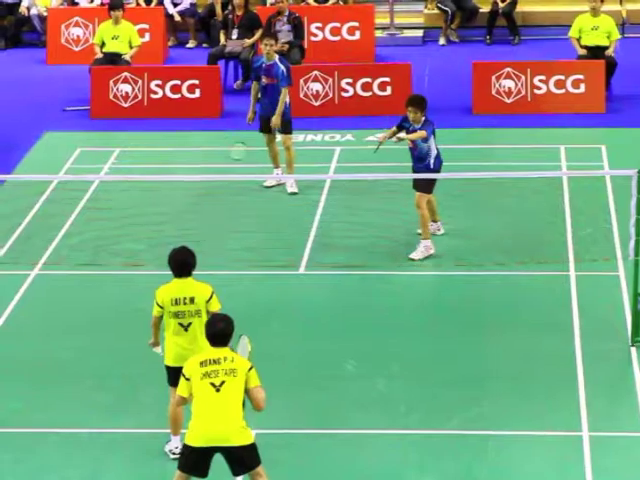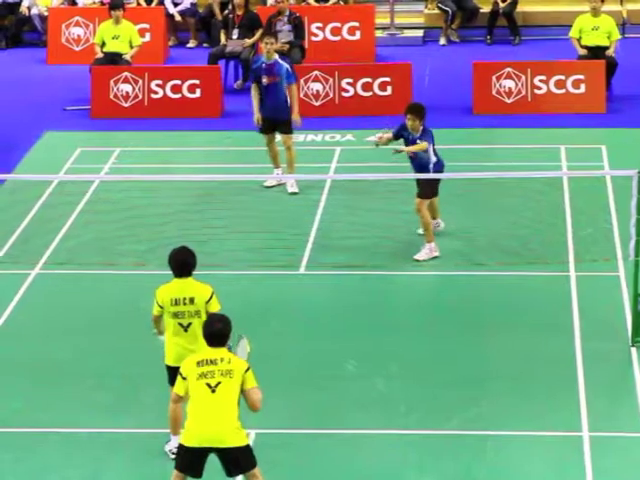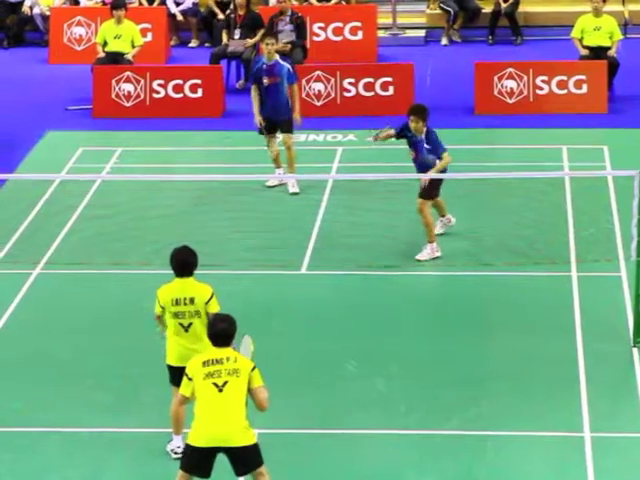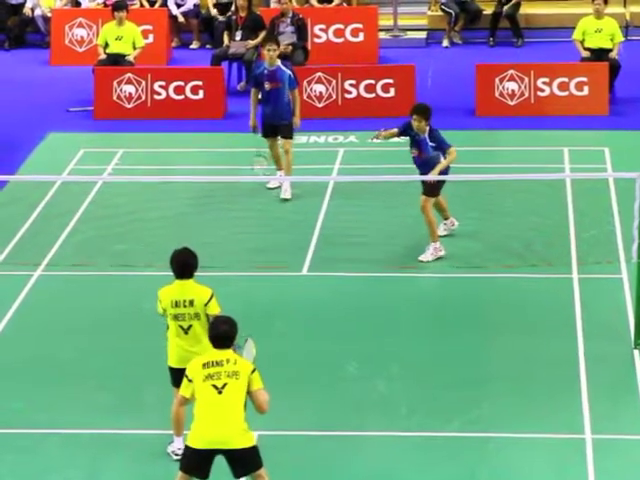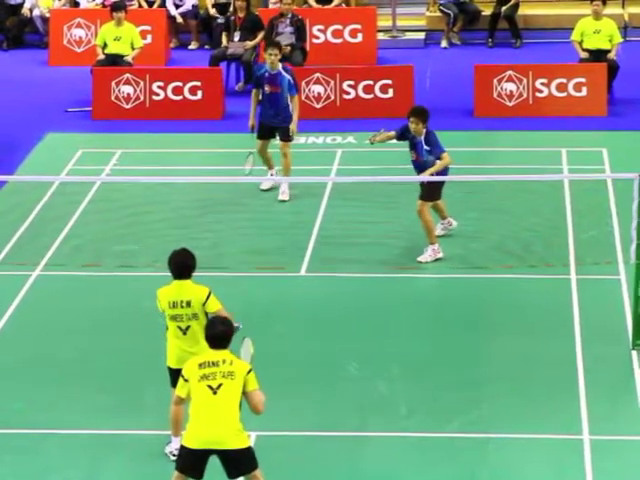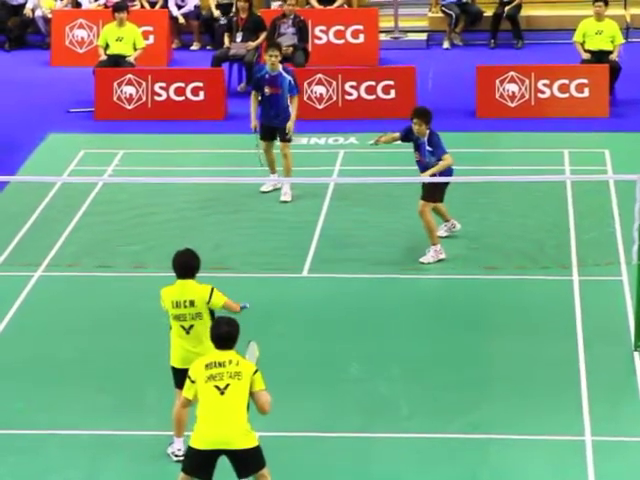
dt=0.3s
person 1, frame 1
left shoulder: (162, 292)
right shoulder: (205, 290)
left elbow: (155, 321)
left wrist: (155, 339)
left hip: (174, 355)
right hip: (202, 353)
left knee: (176, 398)
left ankle: (175, 443)
person 1, frame 2
left shoulder: (162, 292)
right shoulder: (205, 290)
left elbow: (155, 318)
left wrist: (160, 330)
left hip: (175, 354)
left ankle: (174, 443)
person 1, frame 3
left shoulder: (164, 292)
right shoulder: (205, 290)
left elbow: (158, 317)
left hip: (176, 354)
right hip: (203, 352)
left knee: (178, 397)
left ankle: (177, 443)
person 1, frame 4
left shoulder: (164, 294)
right shoulder: (205, 293)
left hip: (177, 356)
right hip: (204, 355)
left knee: (179, 399)
left ankle: (178, 444)
person 1, frame 5
left shoulder: (162, 294)
right shoulder: (202, 292)
right elbow: (223, 317)
left hip: (176, 356)
right hip: (203, 355)
left ankle: (175, 445)
person 1, frame 6
left shoulder: (166, 294)
right shoulder: (205, 291)
right elbow: (234, 307)
right wrist: (238, 306)
left hip: (180, 357)
right hip: (207, 356)
left knee: (181, 400)
left ankle: (178, 445)
person 2, frame 1
left shoulder: (192, 364)
right shoulder: (243, 364)
left elbow: (179, 401)
right elbow: (259, 405)
right wrist: (260, 389)
left hip: (200, 435)
right hip: (235, 434)
person 2, frame 2
left shoulder: (189, 363)
right shoulder: (240, 365)
left elbow: (175, 400)
right elbow: (255, 406)
right wrist: (256, 390)
left hip: (195, 435)
right hip: (230, 435)
person 2, frame 3
left shoulder: (195, 363)
right shoulder: (246, 364)
left elbow: (181, 401)
right elbow: (263, 405)
right wrist: (262, 389)
left hip: (203, 435)
right hip: (238, 434)
person 2, frame 4
left shoulder: (195, 365)
right shoulder: (246, 366)
left elbow: (180, 402)
right elbow: (263, 407)
right wrist: (264, 393)
left hip: (201, 437)
right hip: (237, 437)
person 2, frame 5
left shoulder: (191, 365)
right shoulder: (243, 367)
left elbow: (177, 401)
right elbow: (258, 408)
right wrist: (260, 394)
left hip: (196, 437)
right hip: (231, 438)
person 2, frame 6
left shoulder: (198, 366)
right shoulder: (248, 367)
left elbow: (184, 404)
right elbow: (264, 408)
right wrist: (267, 396)
left hip: (204, 438)
right hip: (239, 438)
person 3, frame 1
left shoulder: (283, 65)
right shoulder: (258, 63)
left elbow: (285, 92)
right elbow: (256, 85)
left wrist: (278, 115)
right wrist: (252, 109)
left hip: (281, 111)
right hip: (265, 111)
left knee: (287, 143)
right knee: (270, 142)
left ankle: (290, 179)
right ankle: (278, 174)
person 3, frame 2
left shoulder: (284, 64)
right shoulder: (257, 64)
left elbow: (292, 88)
right elbow: (255, 88)
left wrist: (295, 111)
right wrist: (256, 111)
left hip: (283, 111)
right hip: (265, 112)
left knee: (288, 143)
right knee: (270, 143)
left ankle: (291, 179)
right ankle: (278, 174)
person 3, frame 3
left shoulder: (285, 65)
right shoulder: (257, 66)
left elbow: (293, 87)
right elbow: (254, 90)
left wrist: (296, 110)
right wrist: (257, 114)
left hip: (284, 112)
right hip: (266, 112)
left knee: (288, 143)
right knee: (270, 143)
left ankle: (291, 178)
right ankle: (279, 174)
person 3, frame 4
left shoulder: (286, 70)
right shoulder: (258, 70)
left elbow: (294, 92)
right elbow: (254, 93)
left wrist: (296, 115)
right wrist: (253, 117)
left hip: (285, 116)
right hip: (268, 115)
left knee: (287, 148)
right knee: (272, 146)
left ankle: (286, 184)
right ankle: (280, 174)
person 3, frame 5
left shoulder: (287, 74)
right shoulder: (259, 71)
left elbow: (294, 98)
right elbow: (255, 93)
left wrist: (294, 121)
right wrist: (252, 116)
left hip: (284, 118)
right hip: (265, 117)
left knee: (285, 150)
right knee: (261, 148)
left ankle: (284, 185)
right ankle: (272, 173)
person 3, frame 6
left shoulder: (287, 75)
right shoulder: (259, 73)
left elbow: (294, 98)
right elbow: (255, 95)
left wrist: (292, 120)
right wrist: (254, 118)
left hip: (283, 119)
right hip: (266, 119)
left knee: (285, 150)
right knee: (266, 149)
left ankle: (286, 186)
right ankle: (274, 179)
person 4, frame 1
left shoulder: (428, 125)
right shoulder: (407, 120)
left elbow: (421, 134)
right elbow: (395, 130)
left wrist: (405, 136)
right wrist: (386, 136)
left hip: (430, 167)
right hip: (418, 164)
left knee: (419, 201)
right knee: (426, 194)
left ankle: (426, 244)
right ankle: (436, 224)
person 4, frame 2
left shoulder: (426, 133)
right shoulder: (404, 128)
left elbow: (423, 147)
right elbow: (390, 137)
left wrist: (404, 149)
right wrist: (382, 139)
left hip: (432, 171)
right hip: (420, 170)
left knee: (420, 206)
right knee: (429, 196)
left ankle: (431, 247)
right ankle: (436, 222)
person 4, frame 3
left shoulder: (431, 136)
right shoulder: (407, 128)
left elbow: (447, 159)
right elbow: (390, 133)
left wrist: (430, 174)
right wrist: (381, 136)
left hip: (434, 172)
right hip: (423, 171)
left knee: (422, 207)
right knee: (431, 197)
left ankle: (432, 247)
right ankle: (445, 219)
person 4, frame 4
left shoulder: (434, 135)
right shoulder: (410, 127)
left elbow: (453, 154)
right elbow: (393, 132)
left wrist: (437, 169)
right wrist: (382, 135)
left hip: (437, 172)
right hip: (424, 171)
left knee: (425, 205)
right knee: (434, 197)
left ankle: (436, 247)
right ankle: (449, 222)
person 4, frame 5
left shoulder: (430, 138)
right shoulder: (408, 130)
left elbow: (447, 159)
right elbow: (390, 135)
left wrist: (428, 172)
right wrist: (378, 138)
left hip: (435, 175)
right hip: (425, 173)
left knee: (422, 208)
right knee: (432, 199)
left ankle: (434, 249)
right ankle: (447, 222)
person 4, frame 6
left shoulder: (433, 139)
right shoulder: (412, 131)
left elbow: (449, 161)
right elbow: (394, 137)
left wrist: (428, 173)
right wrist: (383, 139)
left hip: (440, 176)
right hip: (429, 175)
left knee: (423, 209)
right knee: (432, 202)
left ankle: (437, 250)
right ankle: (450, 224)
